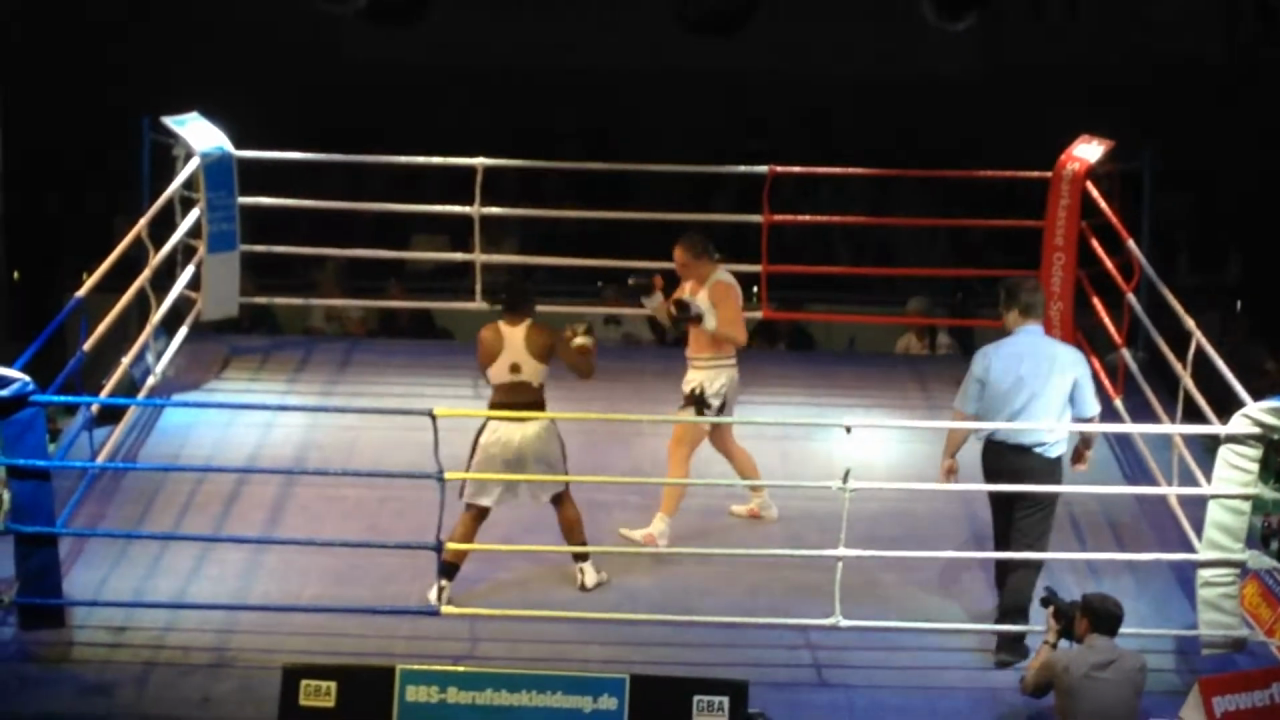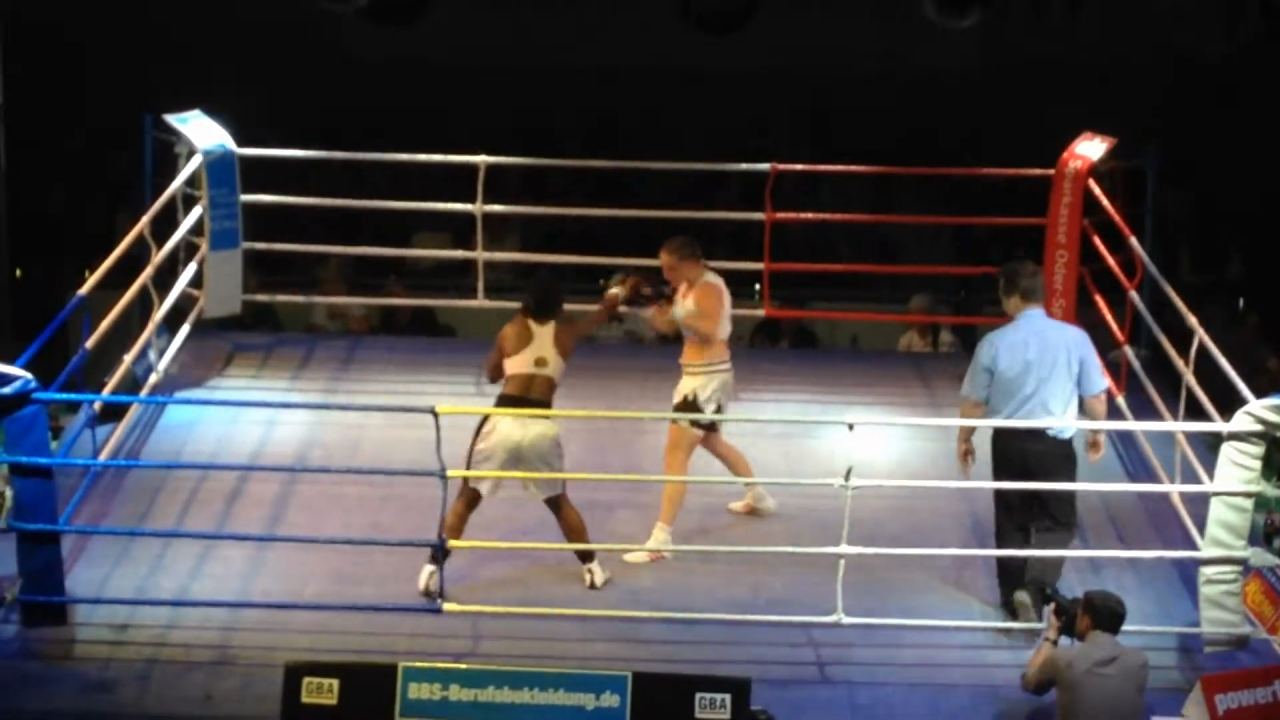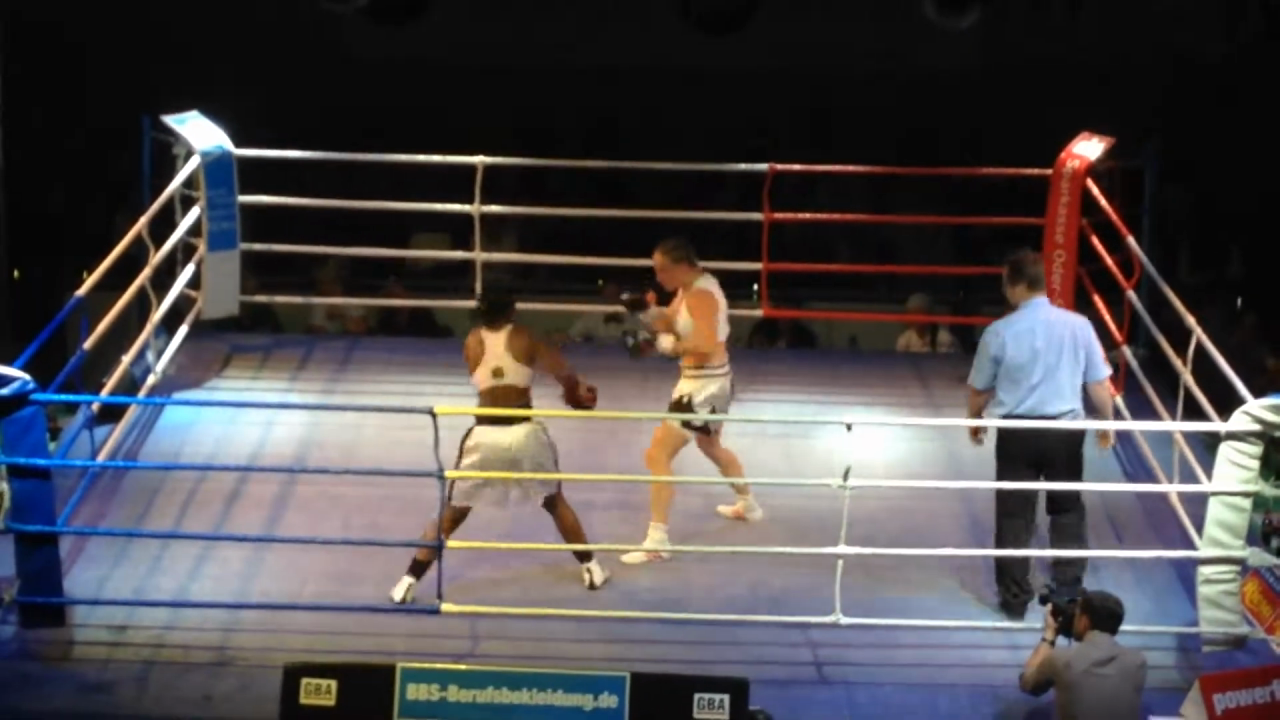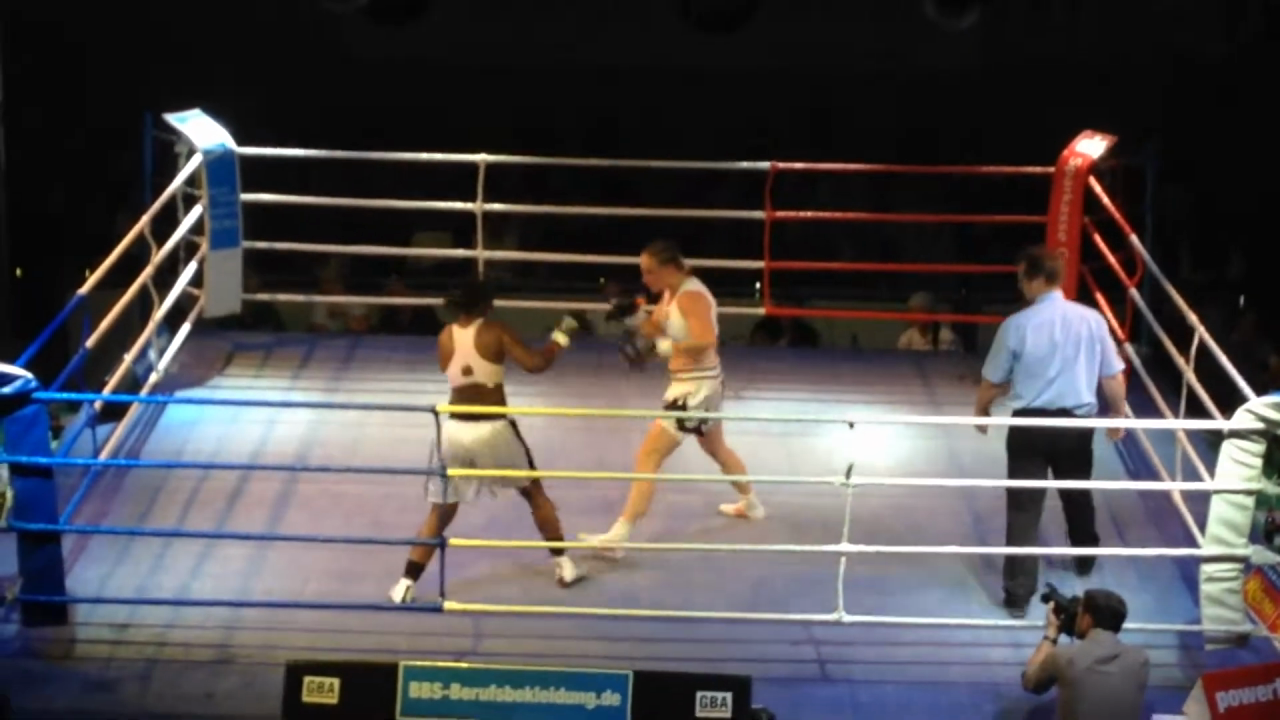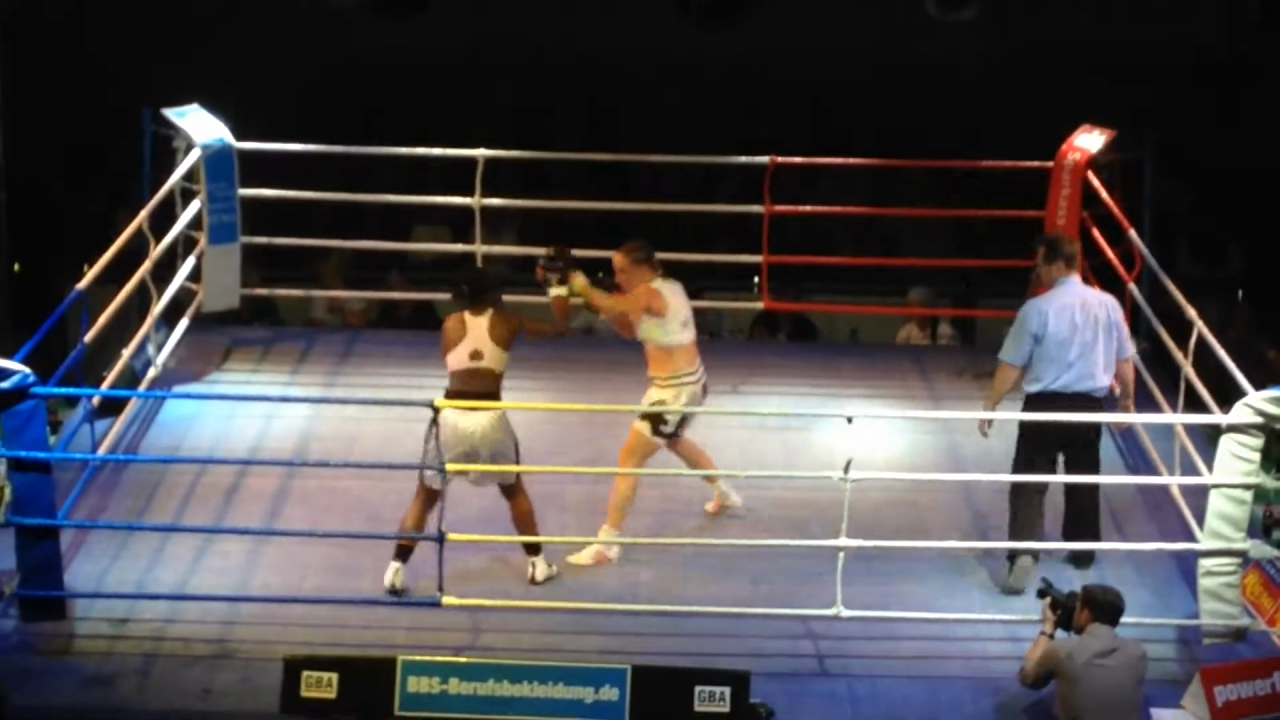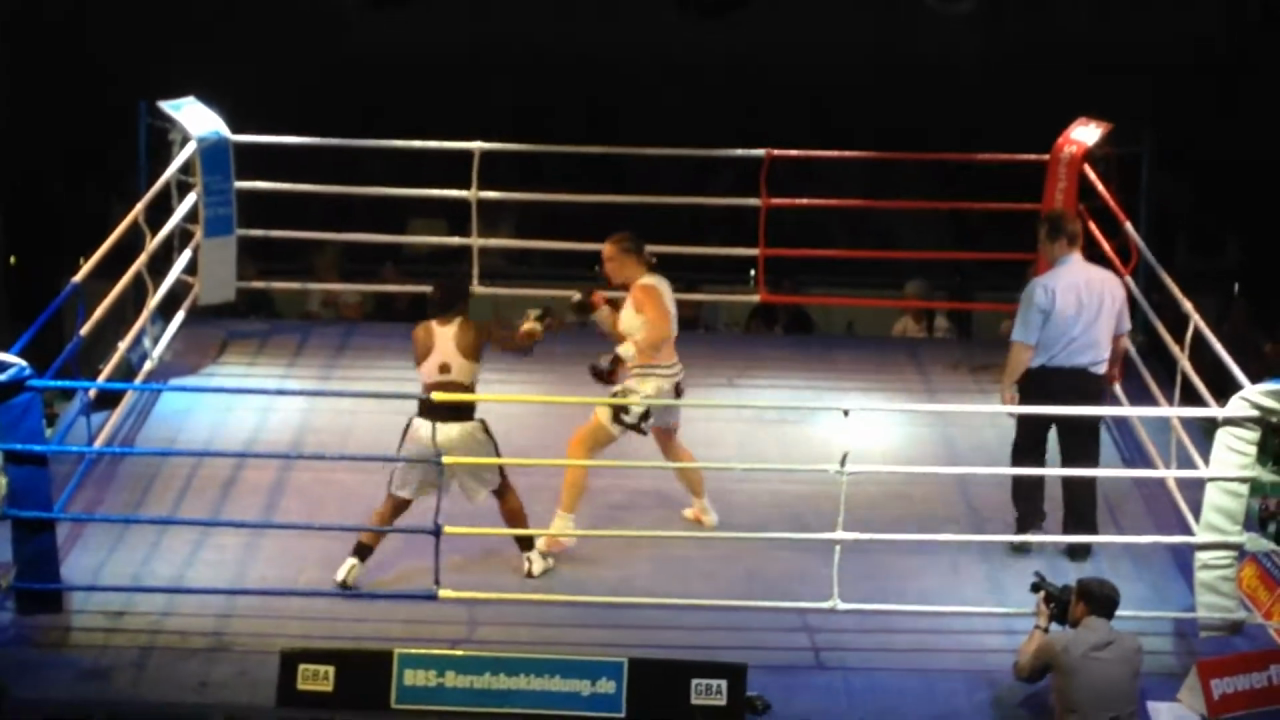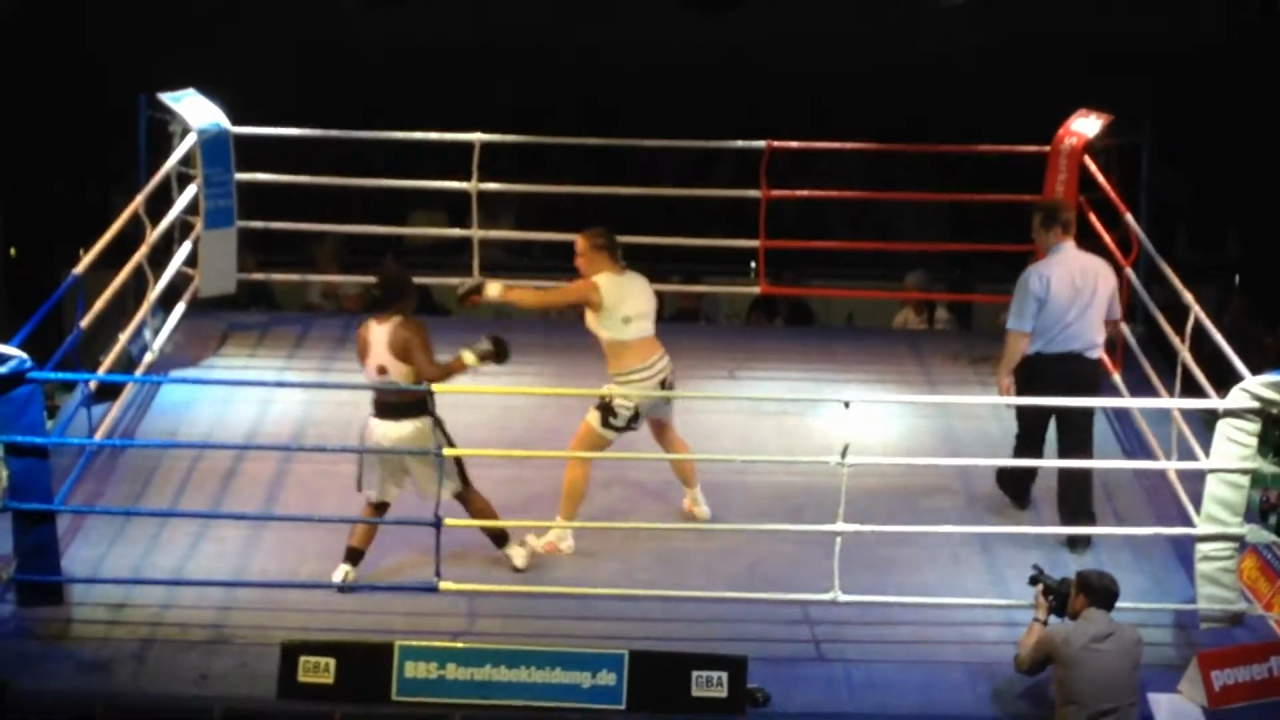
dt=0.2s
person 1, frame 1
left shoulder: (988, 356)
right shoulder: (1070, 357)
left elbow: (965, 414)
right elbow: (1087, 417)
left wrist: (949, 456)
right wrist: (1084, 447)
left hip: (997, 456)
right hip: (1041, 463)
left knee: (1005, 535)
right knee: (1027, 547)
left ankle: (1010, 609)
right ankle: (1009, 638)
person 1, frame 2
left shoulder: (994, 343)
right shoulder: (1074, 338)
left elbow: (975, 402)
right elbow: (1095, 396)
left wrist: (964, 440)
right wrist: (1097, 432)
left hip: (1008, 443)
right hip: (1055, 444)
left knee: (1011, 524)
right knee: (1057, 525)
left ankle: (1014, 594)
right ankle: (1032, 591)
person 1, frame 3
left shoulder: (999, 332)
right shoulder: (1078, 325)
left elbow: (979, 389)
right elbow: (1099, 384)
left wrist: (975, 419)
right wrist: (1107, 422)
left hip: (1015, 433)
right hip: (1064, 431)
left knee: (1014, 515)
right knee: (1067, 508)
left ankle: (1014, 598)
right ankle: (1067, 579)
person 1, frame 4
left shoulder: (1017, 325)
right shoulder: (1092, 320)
left elbow: (993, 380)
right elbow: (1113, 377)
left wrist: (980, 409)
right wrist: (1118, 414)
left hip: (1029, 424)
right hip: (1076, 422)
left knee: (1022, 506)
right knee: (1077, 492)
left ankle: (1019, 591)
right ankle: (1085, 557)
person 1, frame 5
left shoulder: (1037, 308)
right shoulder: (1108, 304)
left elbow: (1011, 366)
right elbow: (1125, 361)
left wrist: (990, 404)
right wrist: (1127, 398)
left hip: (1043, 406)
right hip: (1090, 406)
left knee: (1028, 483)
right knee: (1083, 481)
left ankle: (1023, 554)
right ankle: (1082, 550)
person 1, frame 6
left shoulder: (1043, 286)
right shoulder: (1111, 282)
left elbow: (1024, 344)
right elbow: (1120, 336)
left wrist: (1008, 384)
right wrist: (1112, 368)
left hip: (1044, 380)
right hip: (1089, 382)
left knee: (1027, 452)
right knee: (1082, 461)
left ankle: (1029, 524)
right ankle: (1080, 539)
person 1, frame 7
left shoulder: (1037, 274)
right shoulder: (1103, 269)
left elbow: (1020, 332)
right elbow: (1111, 321)
left wrist: (1004, 372)
left hip: (1040, 367)
right hip: (1084, 367)
left knee: (1030, 435)
right knee: (1078, 448)
left ankle: (1017, 489)
right ankle: (1079, 527)
person 2, frame 1
left shoulder: (723, 286)
right shoulder: (691, 281)
left elbow: (738, 337)
right elbow: (669, 318)
left wrist: (703, 318)
right wrist: (654, 297)
left hip: (712, 376)
right hip: (703, 373)
left knee: (679, 450)
right knee: (724, 441)
left ankle: (659, 530)
right ankle: (762, 504)
person 2, frame 2
left shoulder: (708, 288)
right shoulder: (687, 285)
left elbow: (709, 330)
right elbow: (666, 324)
left wrist: (672, 311)
right wrist: (655, 308)
left hip: (707, 380)
right hip: (702, 376)
left knee: (674, 458)
right knee: (714, 442)
left ankle: (661, 541)
right ankle: (759, 498)
person 2, frame 3
left shoulder: (701, 294)
right shoulder: (686, 289)
left elbow: (706, 346)
right elbow: (666, 325)
left wrist: (662, 344)
right wrist: (647, 310)
left hip: (705, 384)
right hip: (706, 382)
left knee: (657, 456)
right knee: (710, 445)
left ankle: (657, 542)
right ankle: (747, 505)
person 2, frame 4
left shoulder: (691, 296)
right shoulder: (674, 291)
left elbow: (705, 340)
right elbow: (653, 330)
left wrist: (659, 347)
right wrist: (636, 315)
left hip: (695, 387)
right hip: (704, 383)
left knee: (648, 459)
right knee: (713, 445)
left ankle: (618, 535)
right ankle: (749, 504)
person 2, frame 5
left shoulder: (652, 293)
right shoulder: (659, 289)
left elbow: (616, 307)
right elbow: (627, 323)
left wrist: (580, 284)
right wrist: (609, 302)
left hip: (675, 390)
right hip: (689, 384)
left knee: (628, 462)
right knee: (680, 442)
left ankle: (606, 545)
right ankle: (723, 494)
person 2, frame 6
left shoulder: (645, 289)
right shoulder: (650, 286)
left elbow: (661, 332)
right elbow: (618, 330)
left wrist: (621, 355)
right wrist: (599, 312)
left hip: (644, 386)
right hip: (669, 380)
left knee: (579, 448)
right knee: (671, 447)
left ankle: (561, 530)
right ankle: (704, 510)
person 2, frame 7
left shoulder: (596, 287)
right shoulder: (640, 282)
left elbow: (542, 299)
left wrist: (492, 291)
left hip: (628, 386)
right hip: (661, 373)
left knee: (579, 455)
right knee: (666, 435)
left ankle: (562, 535)
right ankle: (697, 502)
person 3, frame 1
left shoulder: (487, 335)
right shoulder: (545, 335)
right elbow: (586, 370)
right wrist: (582, 339)
left hip: (498, 430)
right hip: (537, 429)
left knee: (474, 513)
right knee: (561, 499)
left ankle: (443, 585)
right ankle: (586, 570)
person 3, frame 2
left shoulder: (511, 331)
right shoulder: (568, 331)
left elbow: (492, 375)
right elbow: (603, 313)
right wrist: (621, 290)
left hip: (503, 424)
right hip: (542, 428)
left knee: (467, 499)
right knee: (558, 502)
left ankle: (433, 570)
right ankle: (592, 569)
person 3, frame 3
left shoulder: (471, 342)
right shoulder: (523, 338)
right elbow: (563, 373)
right wrist: (579, 389)
left hip: (484, 435)
right hip: (524, 434)
left knee: (451, 514)
right knee: (554, 502)
left ankle: (408, 583)
right ankle: (591, 570)
person 3, frame 4
left shoulder: (445, 337)
right shoulder: (496, 332)
right elbow: (535, 364)
right wrist: (562, 335)
left hip: (455, 430)
right hip: (494, 430)
left knee: (440, 513)
right knee: (534, 493)
left ankle: (407, 584)
right ankle: (562, 565)
person 3, frame 5
left shoulder: (451, 323)
right shoulder: (506, 319)
right elbow: (557, 329)
right wrist: (559, 289)
left hip: (451, 419)
right hip: (491, 420)
left knee: (425, 497)
right knee: (514, 492)
left ankle: (396, 569)
right ankle: (537, 564)
person 3, frame 6
left shoulder: (419, 332)
right shoulder: (475, 330)
right elbow: (525, 343)
right wrist: (535, 323)
left hip: (423, 427)
right hip: (463, 429)
left knee: (393, 504)
right knee: (503, 491)
left ankle: (352, 566)
right ankle: (532, 558)
person 3, frame 7
left shoulder: (364, 332)
right shoulder: (410, 330)
right elbow: (432, 374)
right wrist: (474, 356)
left hip: (380, 427)
right hip: (416, 427)
left knee: (374, 505)
right knee: (465, 493)
left ankle: (346, 568)
right ankle: (512, 552)
